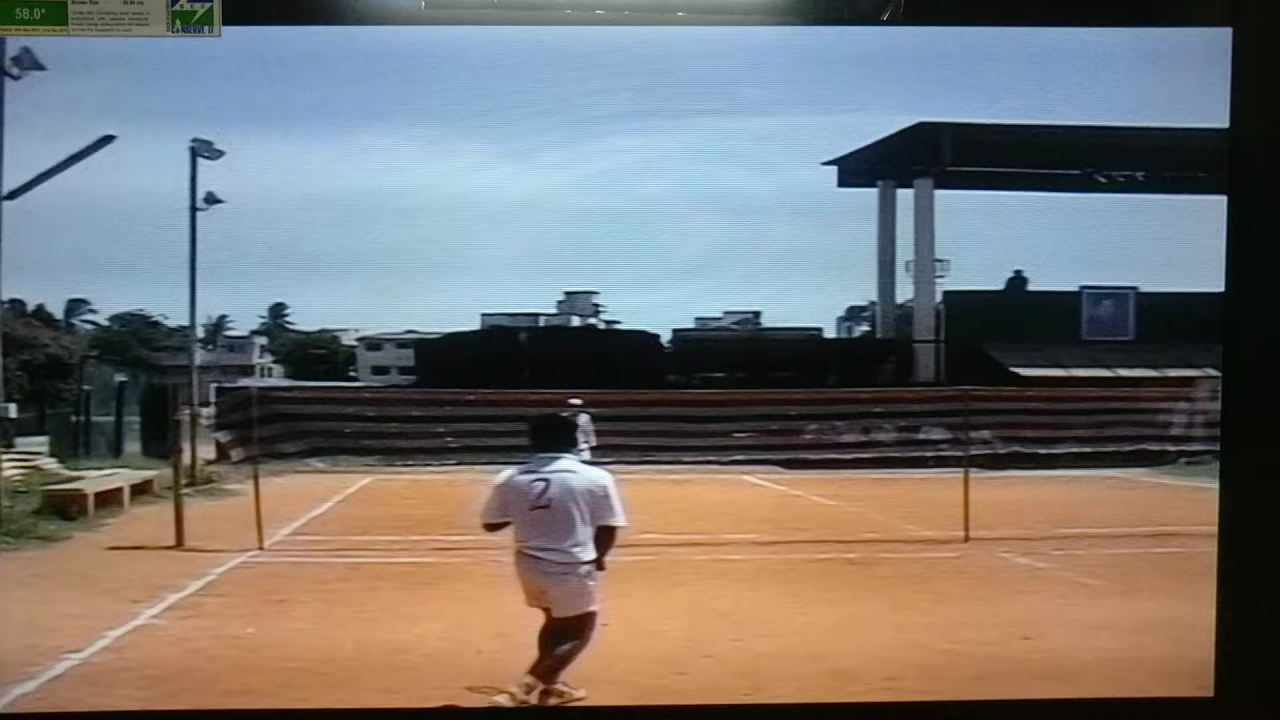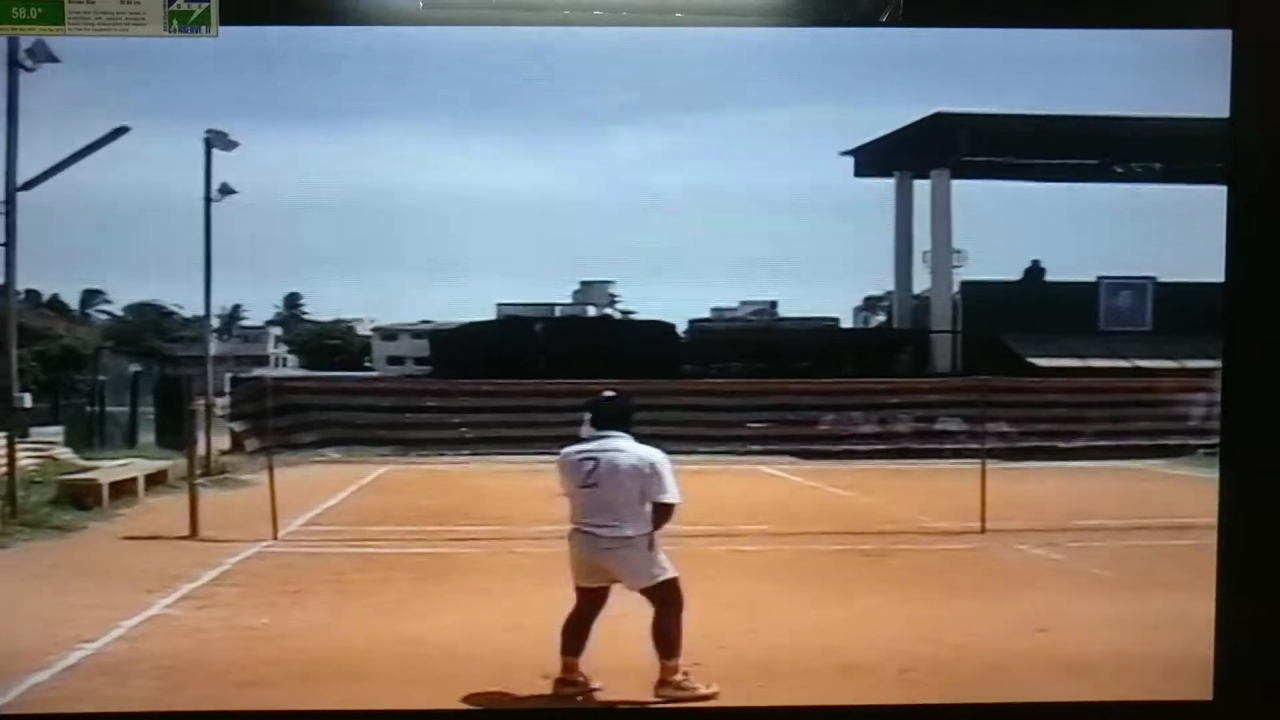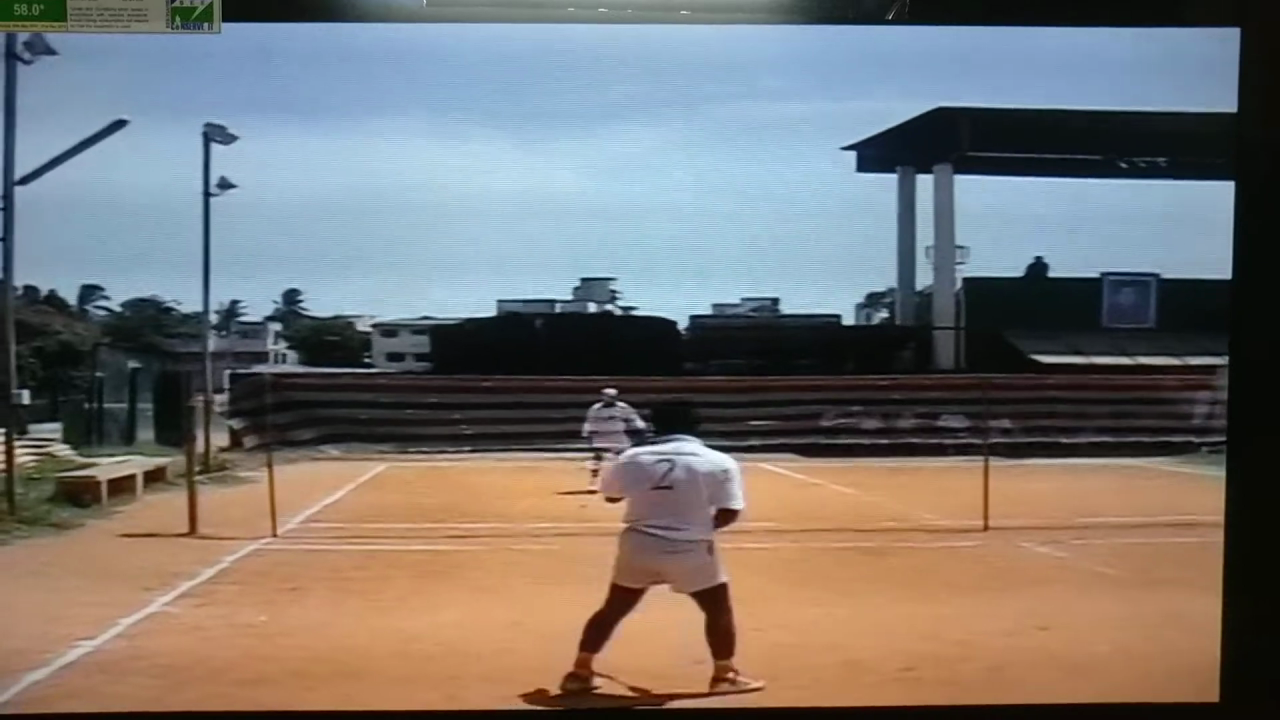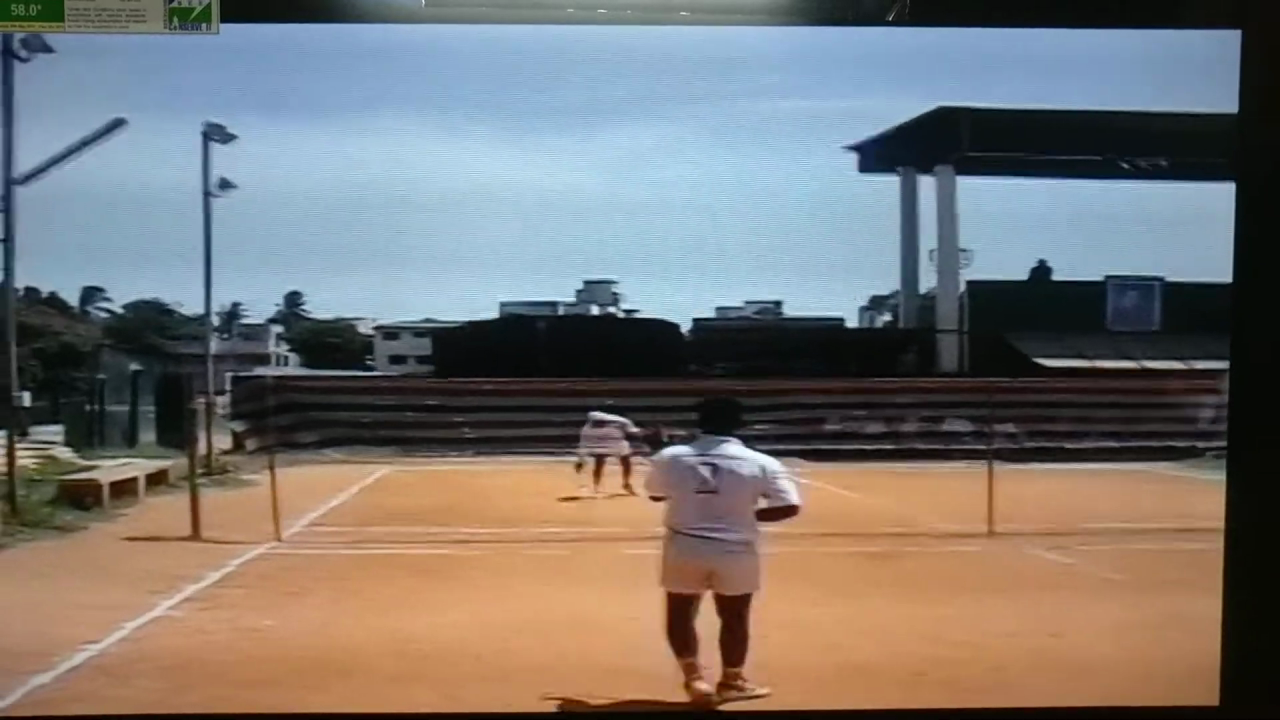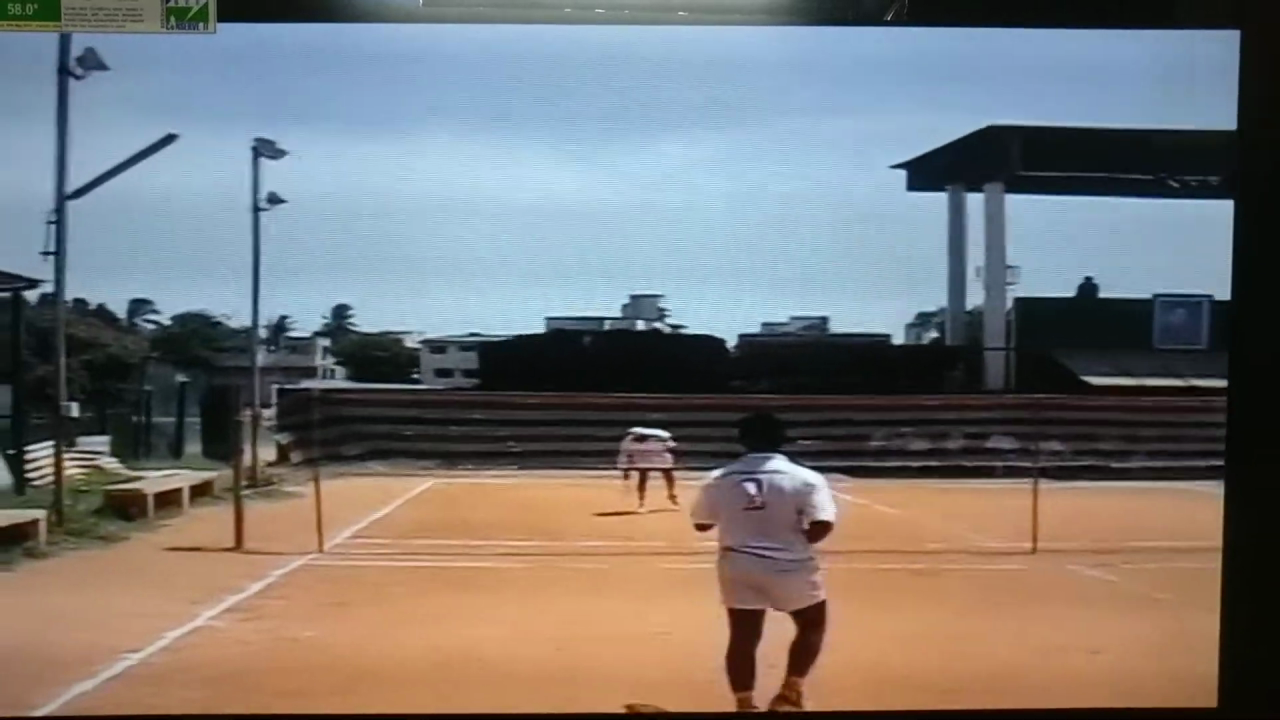
dt=0.3s
person 1, frame 1
left shoulder: (510, 480)
right shoulder: (596, 478)
left elbow: (490, 524)
right elbow: (608, 529)
right wrist: (596, 559)
left hip: (530, 566)
right hip: (573, 569)
left knee: (555, 624)
right knee: (574, 639)
left ankle: (549, 688)
right ankle: (521, 693)
person 1, frame 2
left shoulder: (569, 457)
right shoulder: (649, 456)
right elbow: (664, 507)
right wrist: (647, 531)
left hip: (584, 543)
right hip: (631, 545)
left knee: (585, 609)
right knee: (669, 605)
left ankle: (568, 675)
right ankle: (671, 679)
person 1, frame 3
left shoulder: (632, 458)
right shoulder: (720, 463)
left elbow: (611, 495)
right elbow: (730, 513)
right wrist: (704, 525)
left hip: (639, 544)
right hip: (691, 549)
left knee: (613, 609)
right knee: (718, 610)
left ankle: (580, 673)
right ankle: (725, 675)
person 1, frame 4
left shoulder: (671, 456)
right shoulder: (761, 463)
left elbow: (656, 494)
right elbow: (790, 507)
right wrist: (748, 514)
left hip: (683, 545)
right hip: (735, 550)
left knee: (681, 616)
right knee: (734, 617)
left ankle: (694, 677)
right ankle: (732, 681)
person 1, frame 5
left shoulder: (718, 479)
right shoulder: (806, 479)
left elbow: (702, 523)
right elbow: (822, 525)
right wrist: (802, 541)
left hip: (738, 565)
right hip: (791, 567)
left knee: (743, 638)
right knee: (812, 625)
left ankle: (745, 706)
right ankle: (790, 695)
